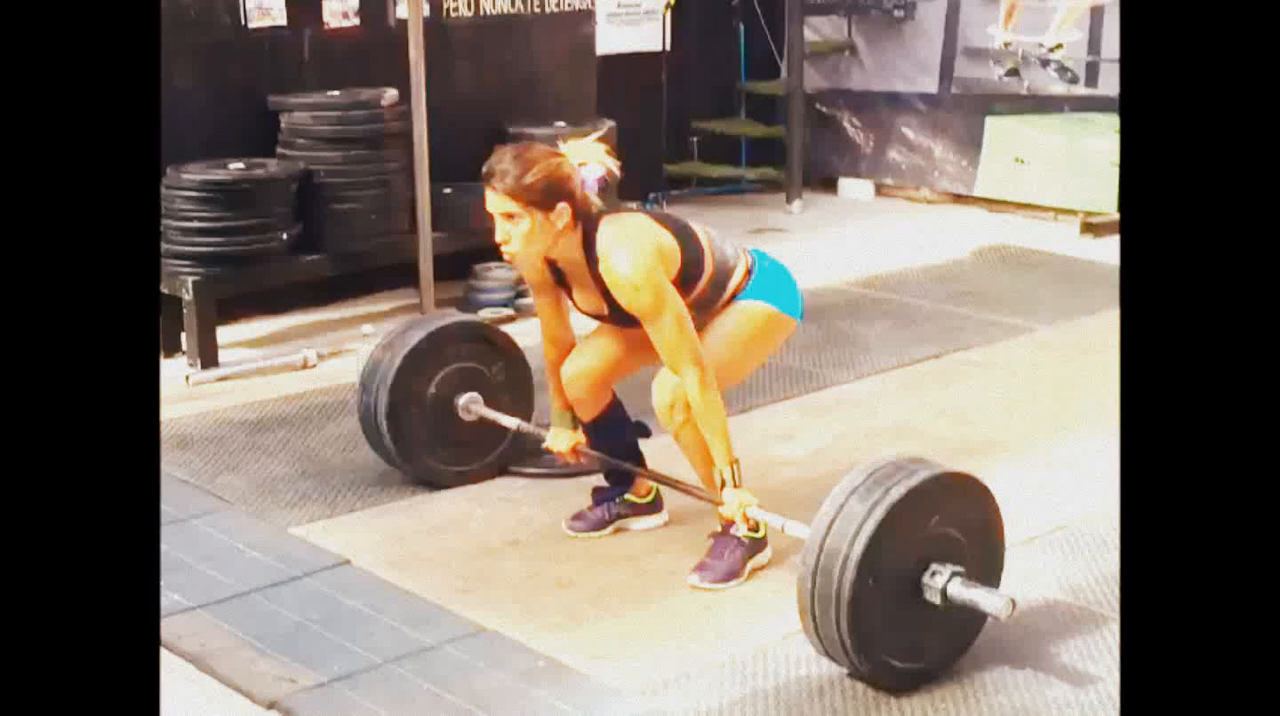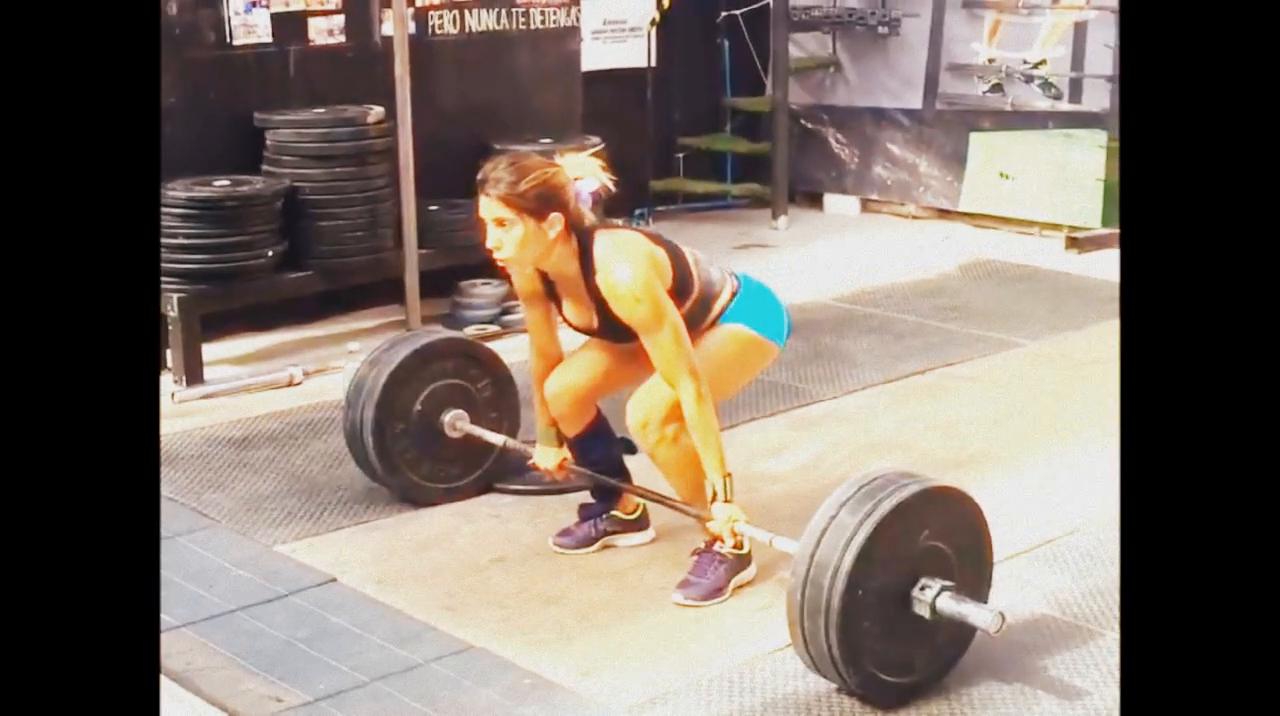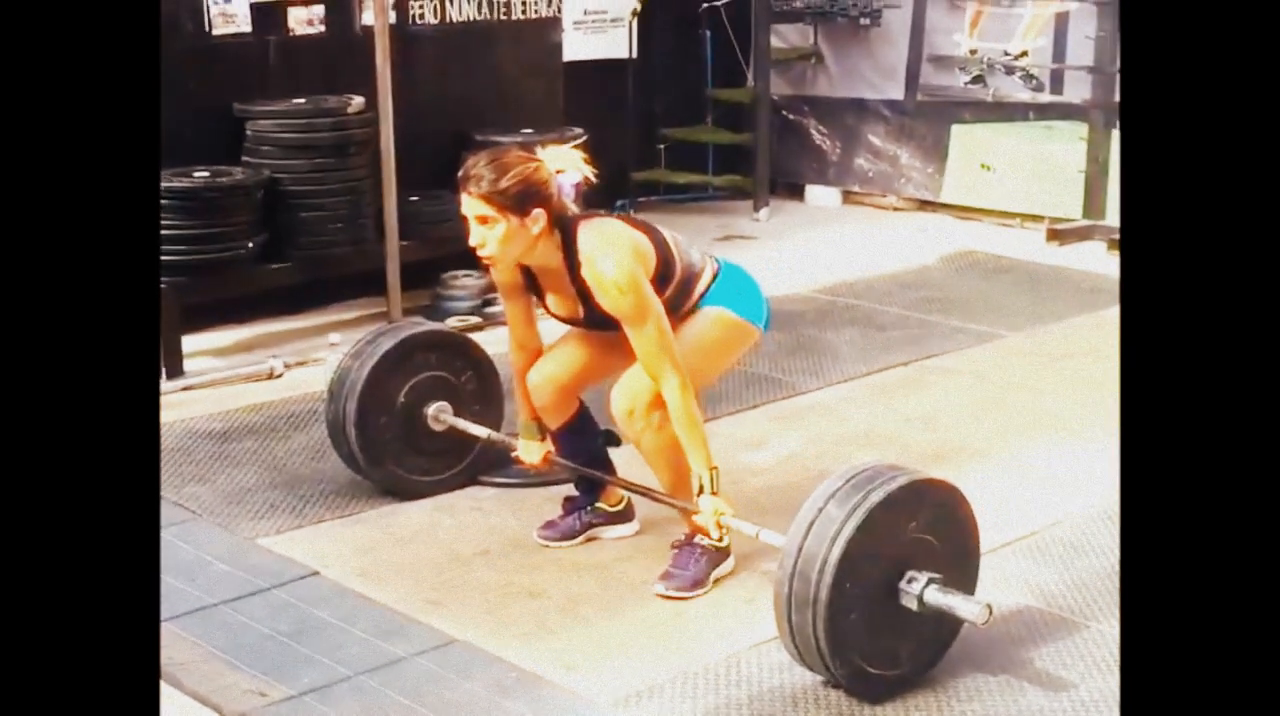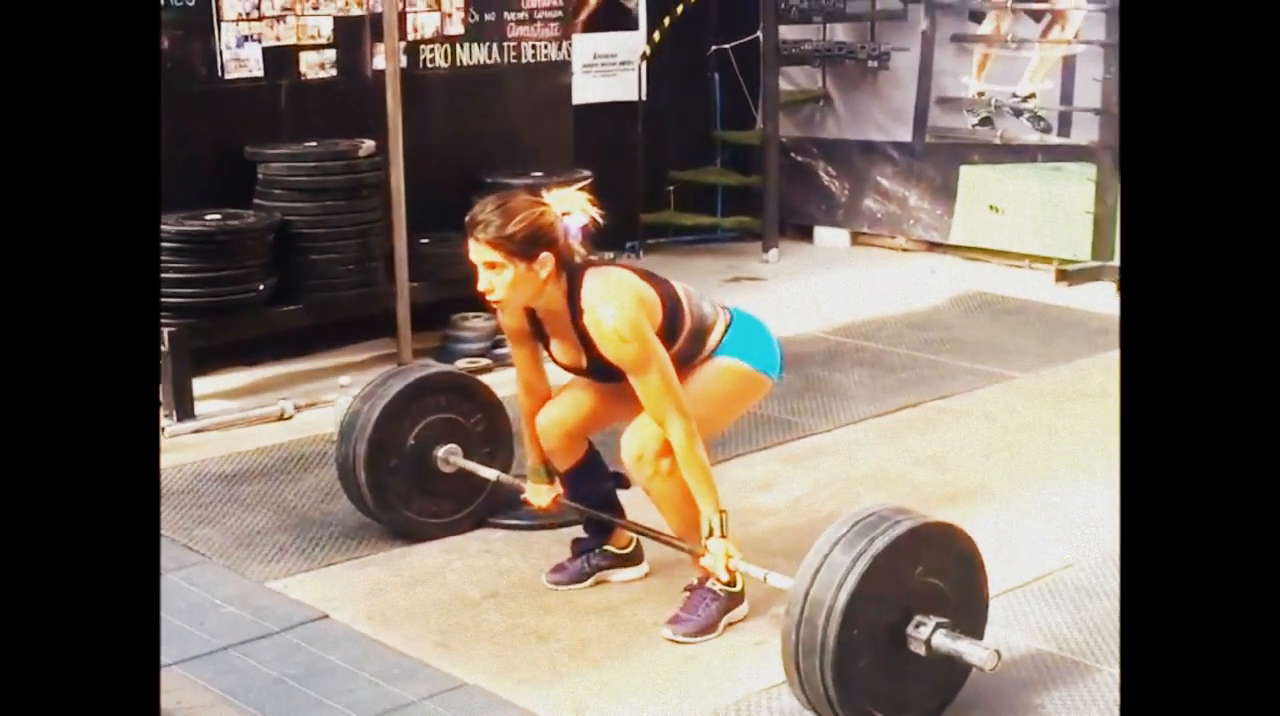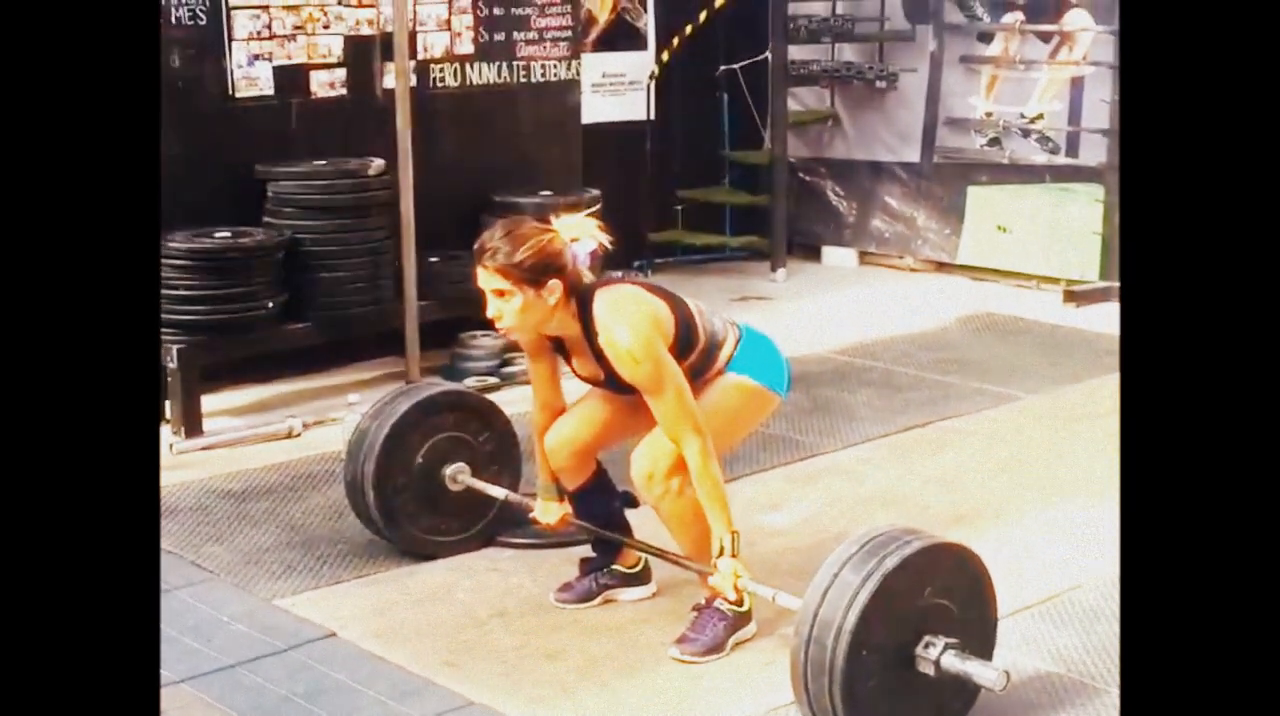
dt=1s
person 1, frame 1
left shoulder: (624, 261)
right shoulder: (535, 254)
left elbow: (694, 374)
right elbow: (557, 342)
left wrist: (731, 481)
right wrist: (563, 420)
left hip: (758, 294)
right hip: (690, 297)
left knee: (672, 395)
right knee: (580, 374)
left ankle: (743, 529)
right ankle: (636, 495)
person 1, frame 2
left shoulder: (620, 272)
right shoulder: (528, 267)
left elbow: (688, 386)
right elbow: (545, 355)
left wrist: (721, 494)
right wrist: (548, 437)
left hip: (743, 316)
right hip: (677, 317)
left knee: (647, 414)
right knee: (563, 391)
left ankle: (728, 546)
right ankle: (622, 512)
person 1, frame 3
left shoulder: (604, 264)
right shoulder: (510, 260)
left elbow: (670, 378)
right elbow: (525, 349)
left wrist: (706, 486)
right wrist: (530, 430)
left hip: (722, 300)
right hip: (658, 303)
left knee: (633, 400)
right knee: (547, 382)
left ankle: (708, 538)
right ankle: (605, 503)
person 1, frame 4
left shoulder: (608, 313)
right shoulder: (517, 306)
left elbow: (677, 424)
right elbow: (533, 395)
left wrist: (715, 529)
right wrist: (538, 474)
left hip: (736, 350)
right hip: (668, 352)
left knee: (642, 448)
right knee: (555, 426)
left ankle: (721, 583)
right ankle: (615, 546)
person 1, frame 5
left shoulder: (622, 332)
right shoulder: (534, 321)
left elbow: (693, 441)
right elbow: (546, 410)
left wrist: (726, 548)
right wrist: (549, 490)
left hip: (744, 366)
right hip: (678, 366)
left knee: (652, 466)
right knee: (563, 443)
left ankle: (728, 603)
right ankle: (622, 565)
